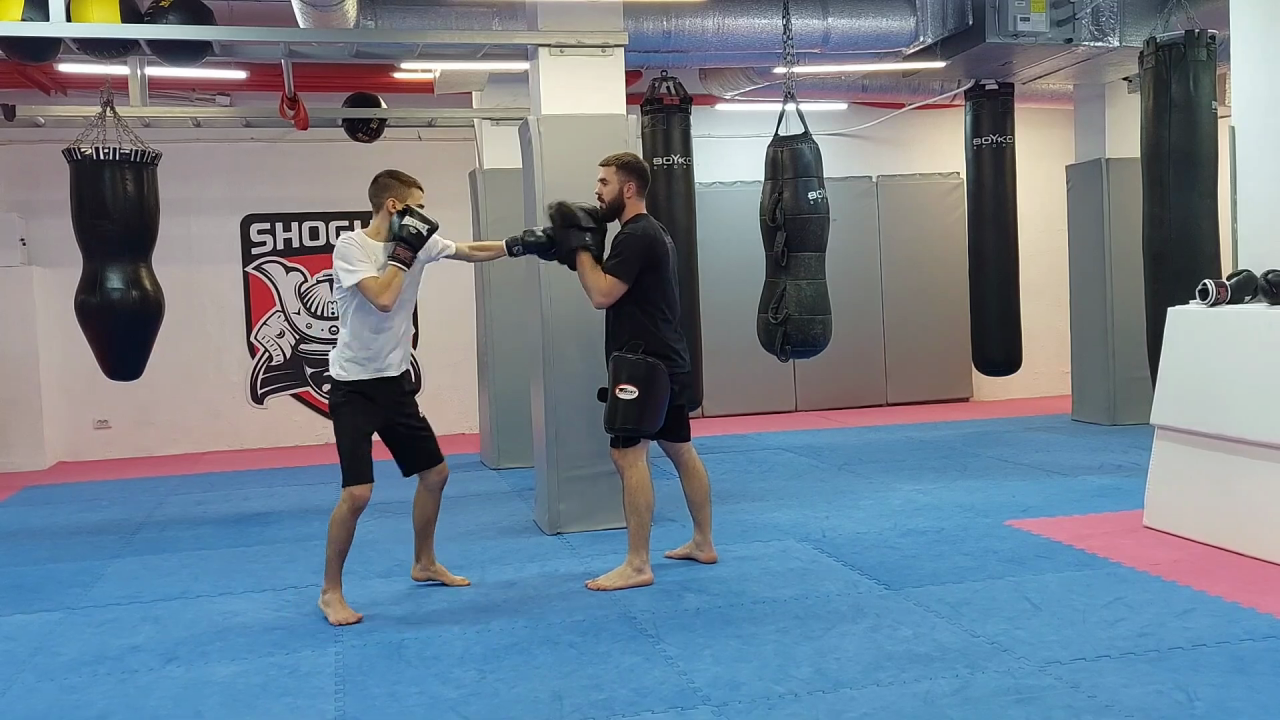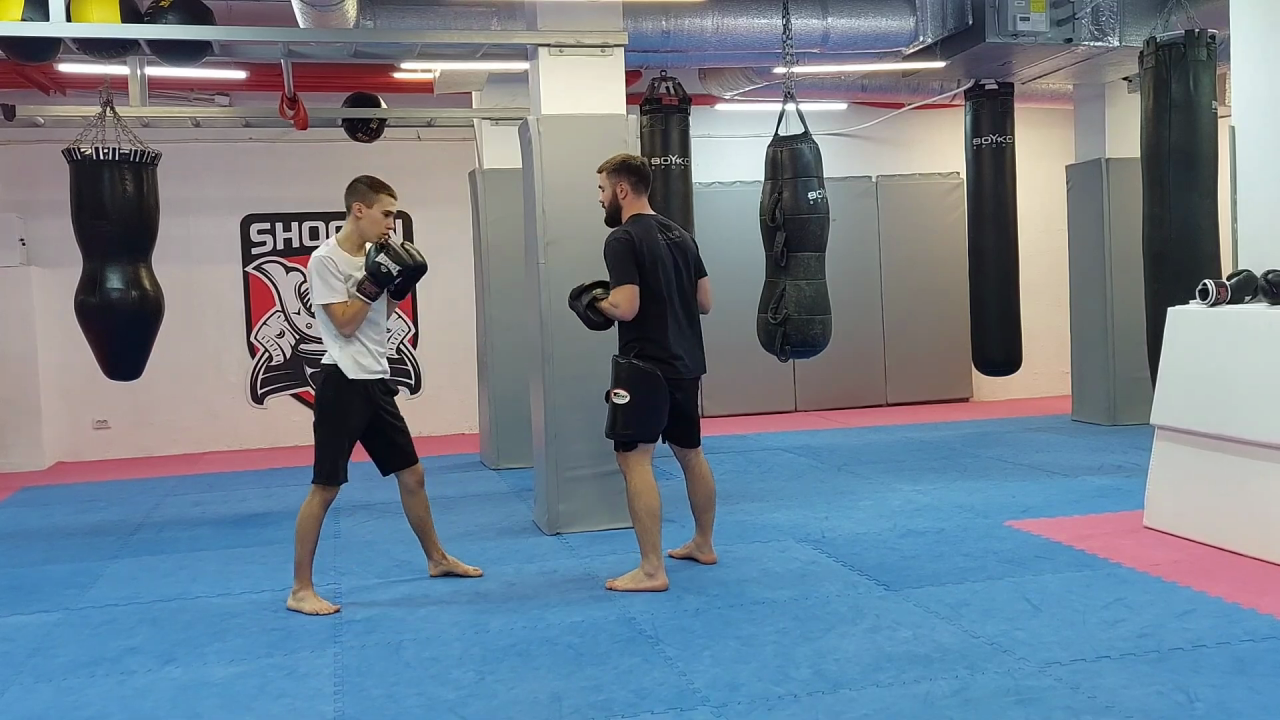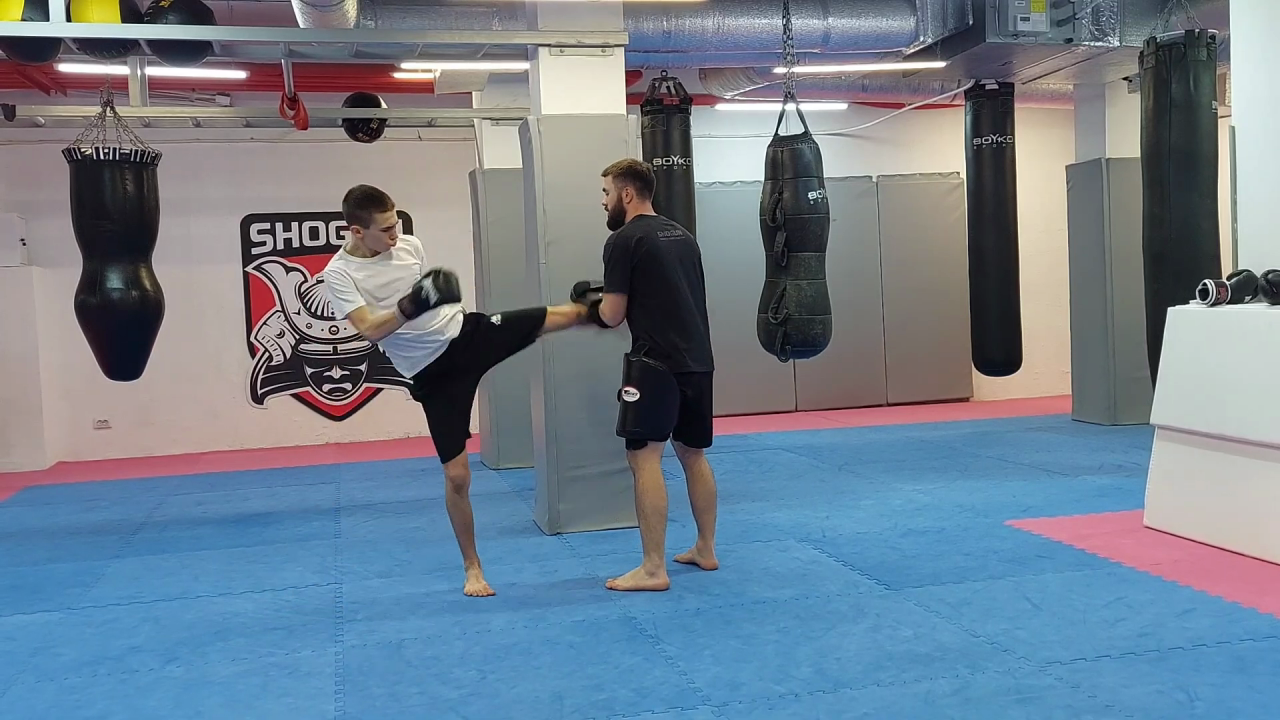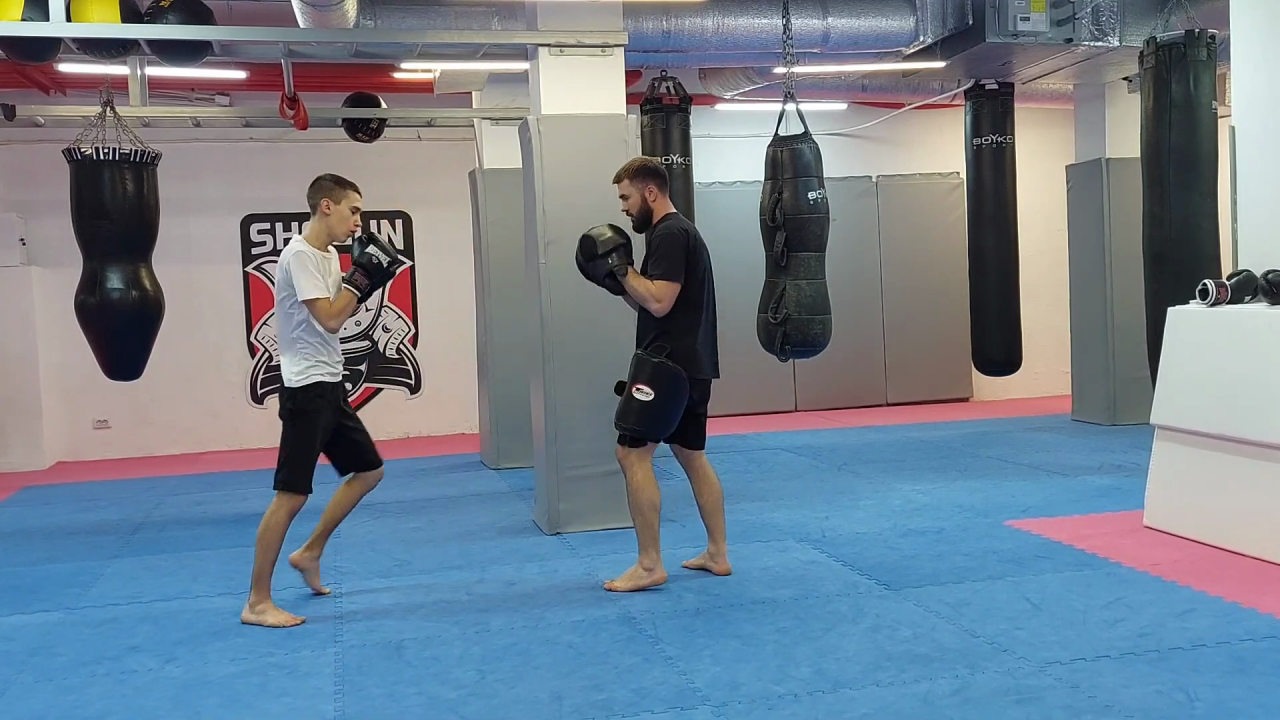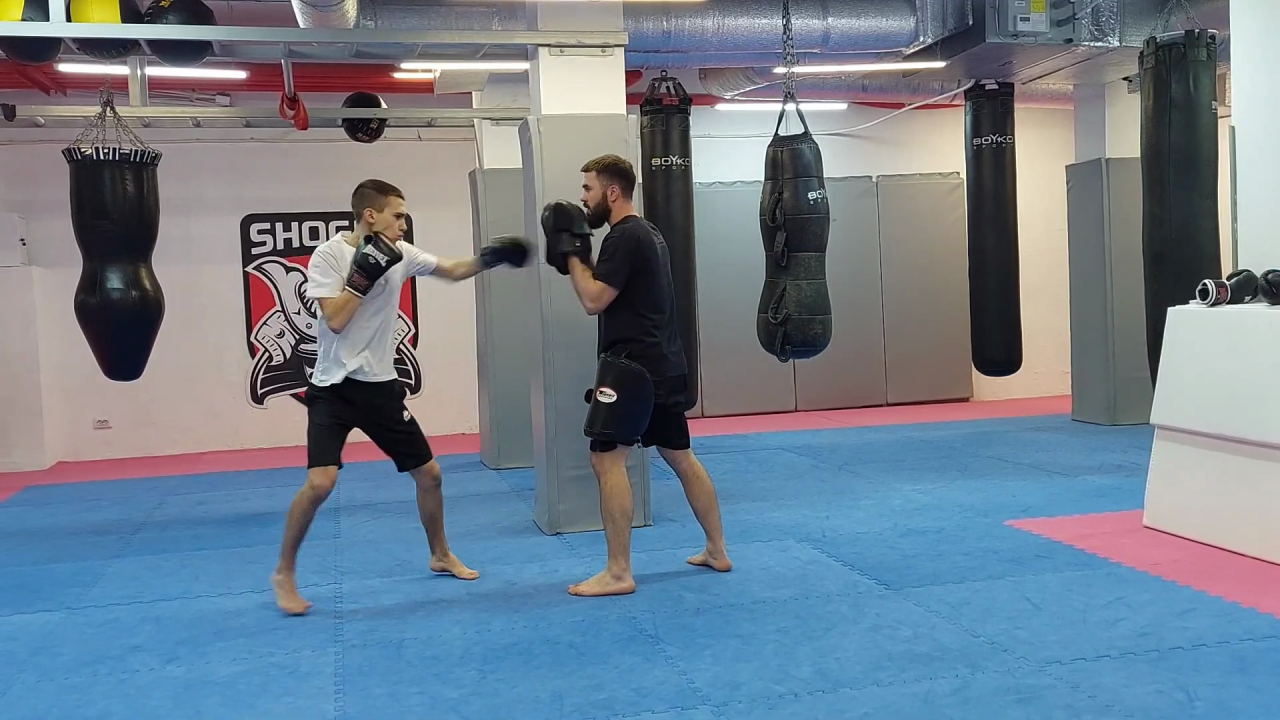
dt=1s
person 1, frame 1
left shoulder: (415, 241)
right shoulder: (349, 246)
left elbow: (466, 251)
right elbow: (382, 299)
left wrist: (517, 243)
right wrist: (402, 250)
left hip: (394, 382)
right hip: (353, 387)
left knee: (434, 473)
right knee: (357, 492)
left ankle: (424, 562)
right ankle: (331, 590)
person 1, frame 2
left shoulder: (374, 253)
right shoulder: (325, 258)
right elbow: (345, 325)
left wrist: (399, 287)
right wrist: (372, 281)
left hip: (377, 383)
right hip: (342, 384)
left knee: (412, 475)
right knee: (325, 488)
left ankle: (437, 558)
right ankle: (301, 589)
person 1, frame 3
left shoulder: (403, 245)
right shoulder: (338, 275)
right elbow: (372, 328)
right wrist: (414, 303)
left hip: (464, 335)
right hip: (431, 370)
left knee: (560, 319)
right knee: (456, 473)
right ankle: (471, 566)
person 1, frame 4
left shoulder: (327, 254)
right shoulder: (299, 255)
left elbow: (341, 314)
right elbow: (329, 320)
left wrist: (365, 279)
right wrist: (360, 275)
left hip: (330, 385)
right hip: (306, 389)
left knee: (366, 473)
right knee: (291, 496)
left ankle: (309, 553)
right ankle: (257, 602)
person 1, frame 5
left shoulder: (398, 254)
right shoulder: (327, 255)
left elbow: (451, 270)
right elbow: (336, 320)
left wrist: (491, 256)
right wrist: (365, 274)
left hip: (380, 386)
right hip: (333, 389)
left knee: (428, 472)
right knee: (320, 482)
left ankle: (440, 554)
right ankle: (285, 573)
person 2, frame 1
left shoulder: (636, 235)
right shoulder: (649, 232)
left elbow: (601, 295)
right elbow: (611, 293)
left wrist: (579, 248)
right wrist: (587, 247)
right hip: (665, 362)
left knee: (628, 455)
right knee: (681, 450)
left ankle: (637, 565)
right ankle: (703, 543)
person 2, frame 2
left shoulder: (623, 239)
right shoulder: (680, 235)
left elbow: (626, 307)
right elbow: (704, 302)
left wrist: (596, 302)
left hip: (647, 368)
right hip: (685, 365)
left knee: (634, 461)
right knee: (690, 454)
left ankle: (652, 570)
right ankle: (703, 544)
person 2, frame 3
left shoulder: (623, 241)
right shoulder: (682, 236)
left elbow: (613, 317)
left wrist: (602, 301)
left hip: (659, 364)
right hip: (698, 361)
left knee: (645, 458)
right knee: (693, 454)
left ankle: (653, 569)
right ankle: (705, 549)
person 2, frame 4
left shoulder: (670, 234)
right shoulder: (678, 232)
left elbow: (659, 302)
left wrist: (623, 270)
right wrist: (622, 275)
left hip: (668, 364)
right hip: (690, 364)
left knee: (633, 453)
right knee: (692, 455)
left ankle: (649, 565)
right ankle: (717, 553)
person 2, frame 5
left shoulder: (624, 237)
right shoulder: (646, 233)
left elbow: (593, 300)
right elbow: (612, 289)
left wrist: (570, 257)
right wrist: (581, 254)
left hip: (635, 368)
right hip: (664, 366)
left knee: (607, 459)
right knee: (681, 456)
left ankle: (618, 573)
right ankle: (717, 551)
